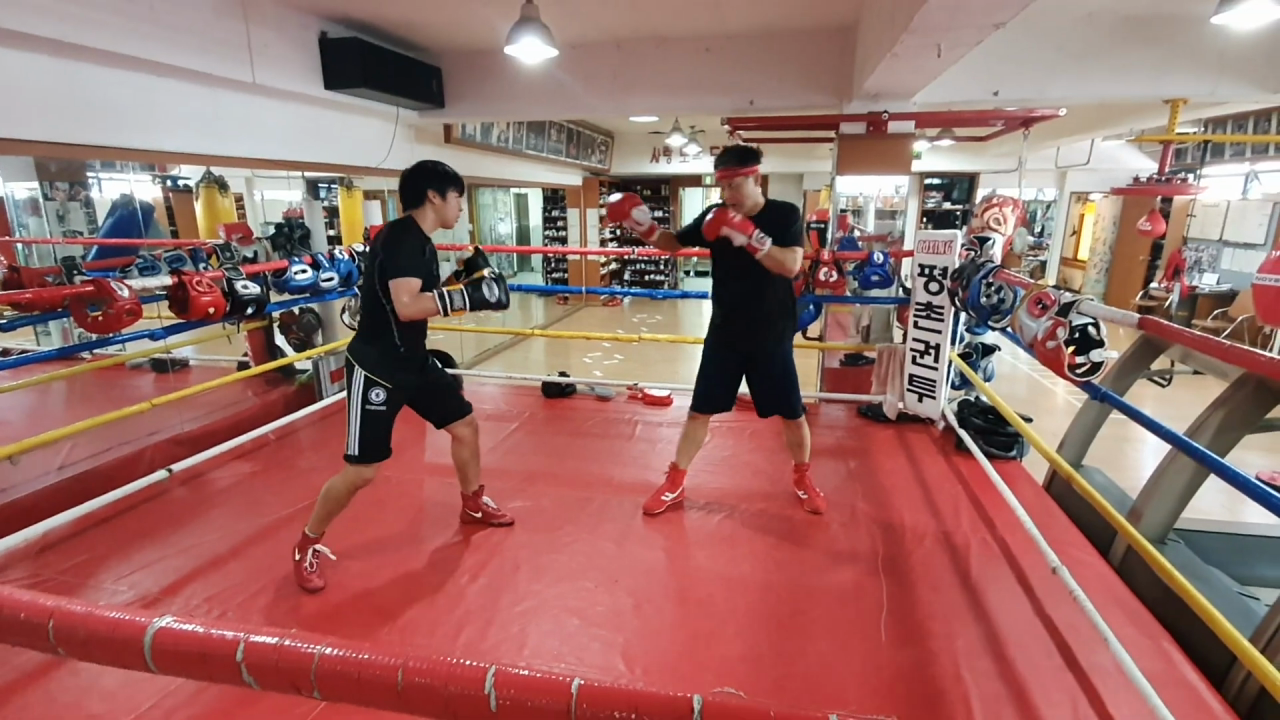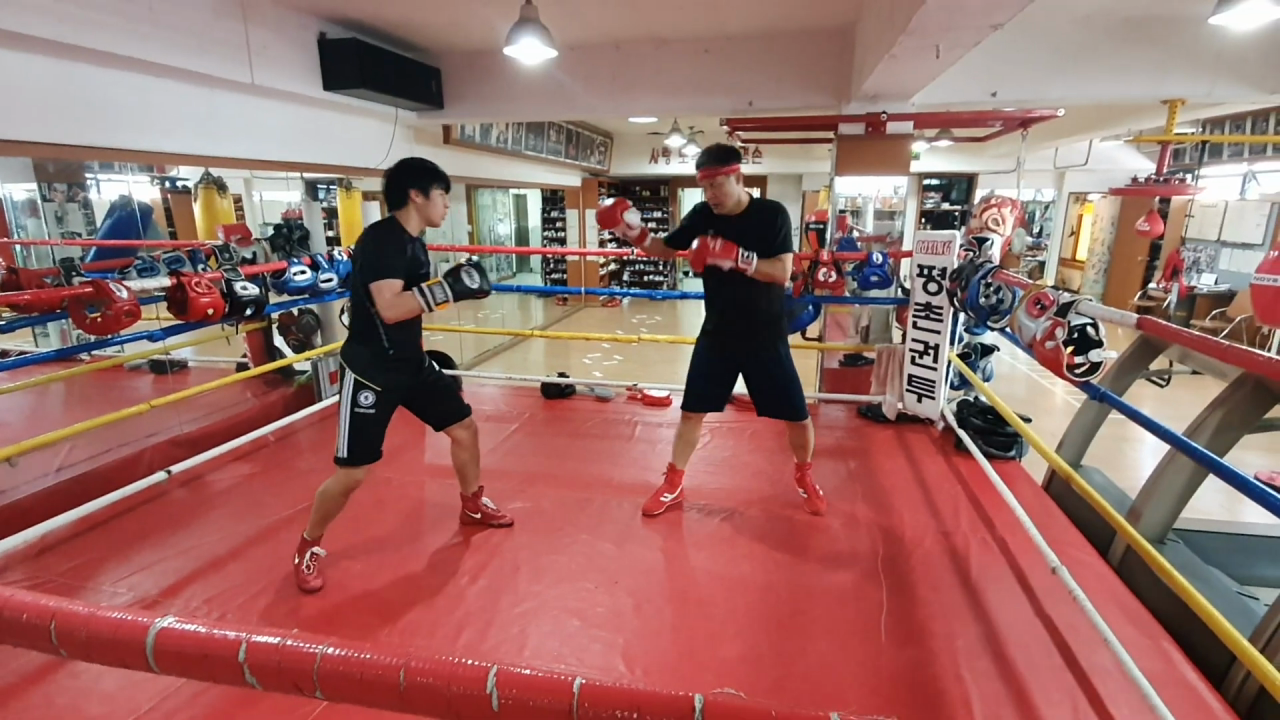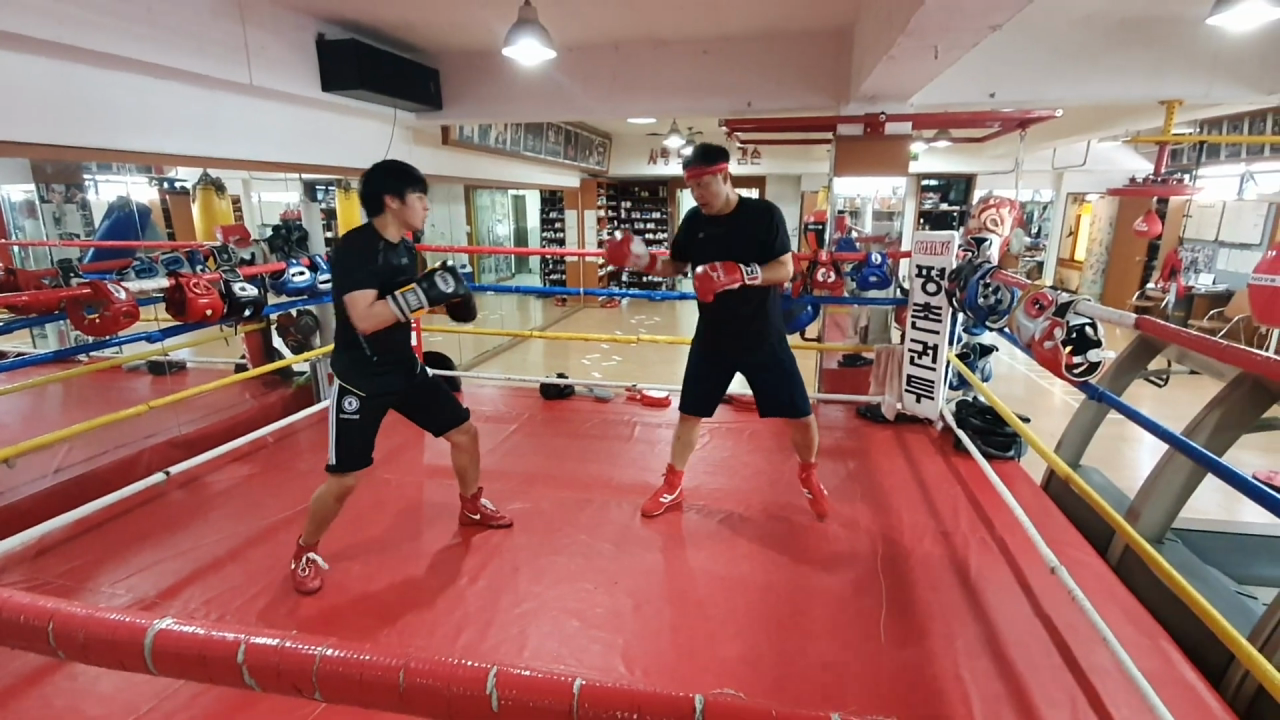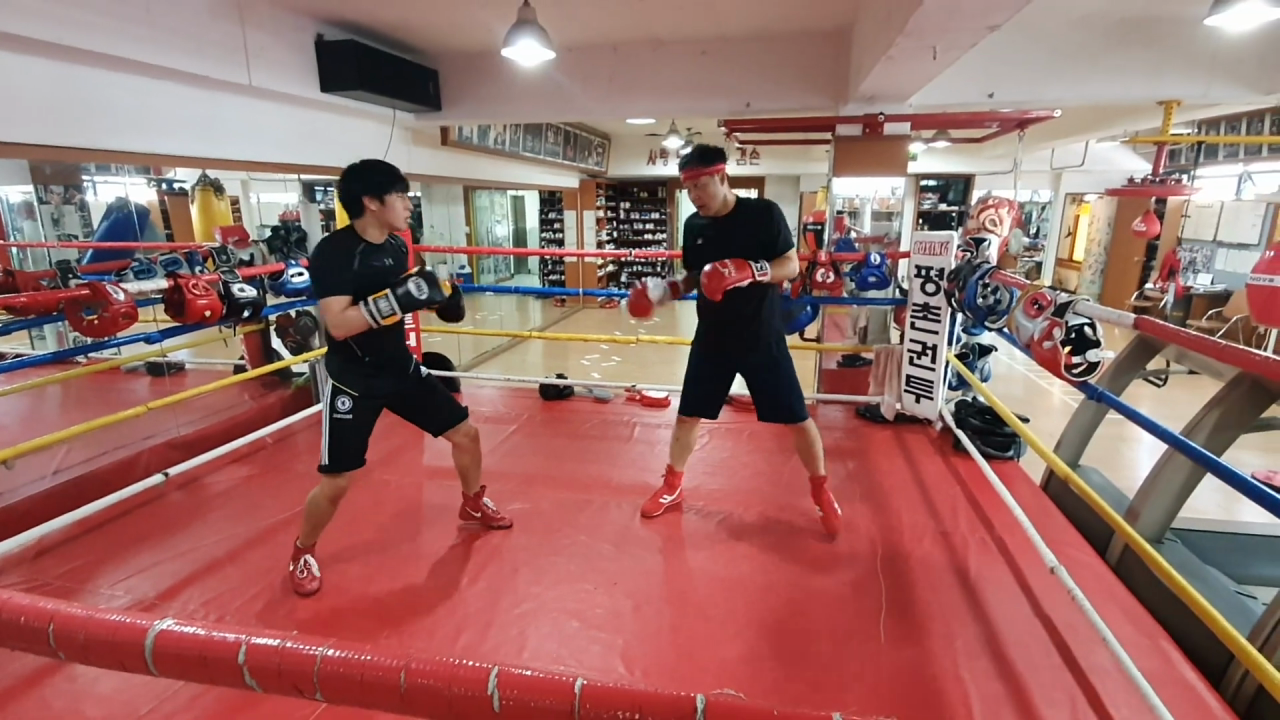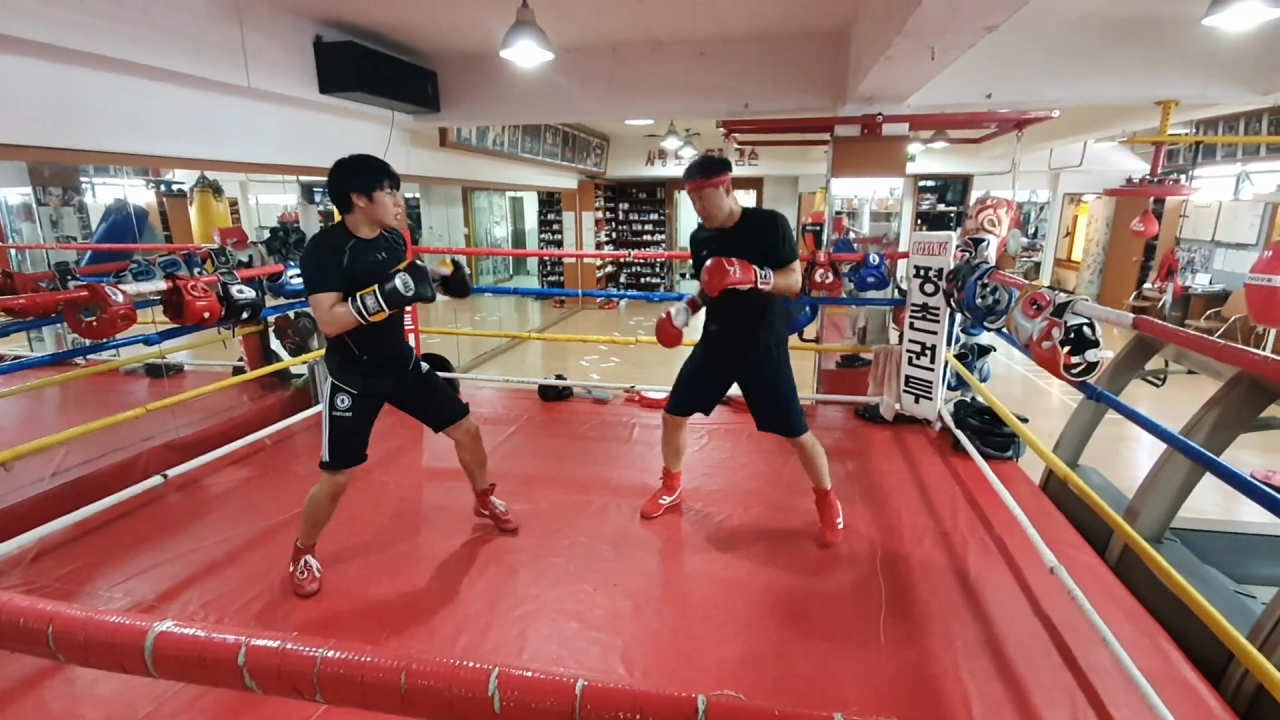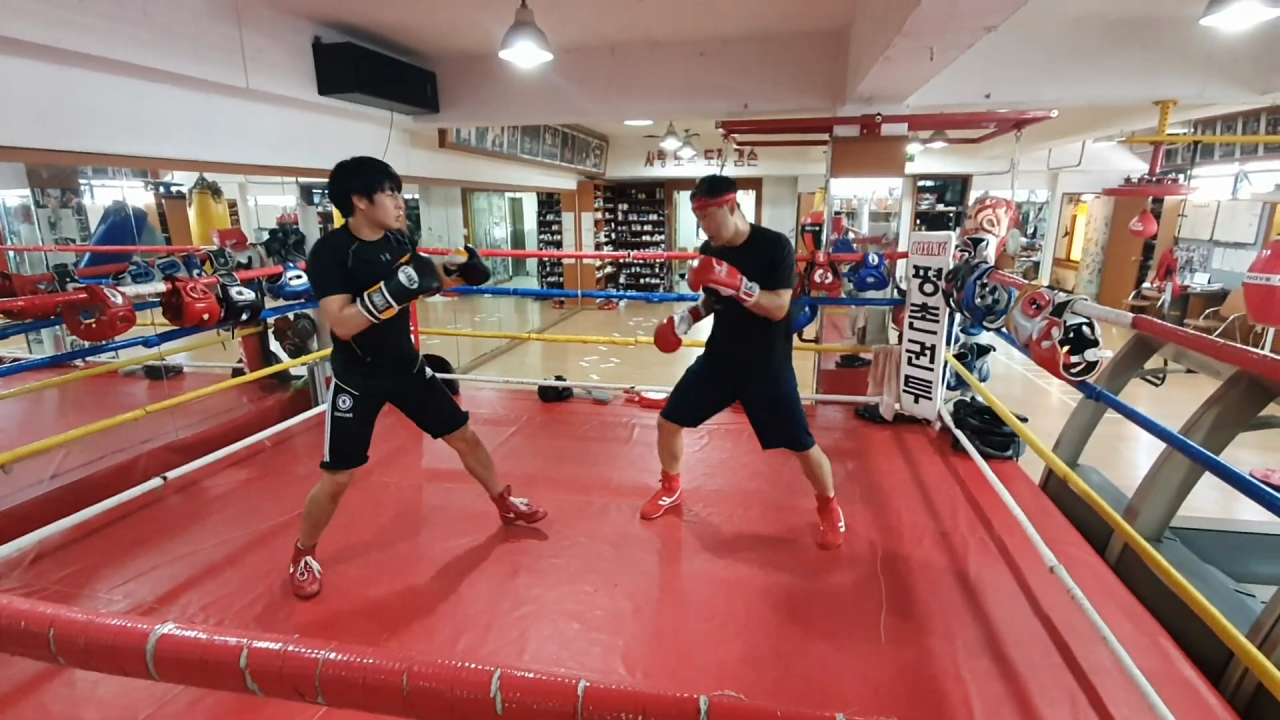
dt=0.1s
person 1, frame 1
left shoulder: (419, 240)
right shoulder: (401, 237)
right elbow: (408, 306)
left wrist: (467, 276)
right wrist: (470, 295)
left hip: (414, 361)
right hip: (375, 368)
left knee: (466, 425)
right knee: (361, 471)
left ankle: (472, 503)
right ankle: (309, 544)
person 1, frame 2
left shoulder: (415, 242)
right shoulder: (378, 239)
right elbow: (390, 309)
left wrist: (456, 282)
right wrist: (451, 285)
left hip: (412, 362)
right hip: (370, 371)
left knee: (466, 428)
right knee: (352, 474)
left ankle: (472, 505)
right ankle: (309, 547)
person 1, frame 3
left shoulder: (404, 247)
right shoulder: (353, 248)
right elbow: (365, 319)
left wrist: (443, 293)
right wrist: (427, 292)
left hip: (404, 367)
right hip: (359, 378)
left knee: (465, 432)
right knee: (344, 481)
left ankle: (471, 506)
right ankle: (305, 551)
person 1, frame 4
left shoulder: (397, 246)
right shoulder: (332, 252)
right elbow: (339, 324)
left wrist: (434, 291)
right wrist: (399, 297)
left hip: (402, 367)
right hip: (352, 380)
left knee: (465, 433)
right knee: (336, 482)
left ankle: (474, 503)
right ankle: (302, 554)
person 1, frame 5
left shoulder: (394, 240)
right shoulder: (323, 249)
right elbow: (329, 322)
left wrist: (438, 275)
right wrist: (387, 293)
left hip: (402, 363)
right hip: (352, 377)
left knee: (466, 429)
right knee: (336, 479)
left ankle: (485, 500)
right ankle: (302, 554)
person 1, frame 6
left shoulder: (399, 241)
right shoulder: (328, 252)
left elbow: (422, 287)
right elbow: (342, 325)
left wrist: (450, 267)
right wrist: (393, 289)
left hip: (406, 366)
right hip: (356, 377)
left knee: (464, 436)
right knee: (338, 478)
left ankle: (506, 502)
right ankle: (303, 555)
person 2, frame 1
left shoulder: (786, 215)
right shoulder: (715, 215)
left elbow: (791, 266)
right elbow: (673, 242)
left wrist: (748, 236)
right wrist: (643, 227)
left hip: (772, 336)
right hip: (725, 334)
left knee: (793, 415)
right knee: (700, 412)
left ankle: (802, 478)
right ankle: (674, 483)
person 2, frame 2
left shoulder: (772, 214)
right shoulder: (701, 216)
left elbow: (783, 270)
right elbow: (663, 248)
left wrist: (733, 256)
right wrist: (635, 231)
left hip: (767, 337)
right hip: (717, 335)
left knee: (798, 417)
right knee: (693, 411)
left ankle: (804, 476)
right ankle: (673, 485)
person 2, frame 3
left shoulder: (765, 214)
right shoulder: (696, 219)
left elbow: (785, 270)
right elbow: (674, 265)
left wrist: (739, 274)
right wrist: (642, 258)
left hip: (763, 337)
right hip: (712, 336)
left knee: (801, 416)
right knee: (689, 413)
left ankle: (808, 476)
right ankle: (673, 485)
person 2, frame 4
left shoulder: (764, 213)
right shoulder: (693, 224)
left elbow: (791, 267)
left wrist: (749, 271)
right wrist: (664, 288)
left hip: (762, 338)
right hip: (712, 338)
left knee: (797, 418)
right knee: (688, 416)
left ankle: (821, 489)
right ankle: (672, 487)
person 2, frame 5
left shoulder: (770, 225)
right shoulder: (701, 236)
left elbow: (793, 281)
left wrist: (750, 275)
right wrist: (687, 308)
left hip: (764, 347)
right hip: (714, 345)
left knee: (797, 433)
right knee: (673, 415)
left ankle: (827, 501)
right ankle: (671, 486)
person 2, frame 6
left shoulder: (775, 246)
right shoulder: (710, 250)
left elbow: (778, 309)
left wrist: (734, 283)
right wrist: (690, 314)
left hip: (766, 363)
right hip: (719, 355)
left knee: (802, 445)
right knee: (669, 421)
left ankle: (829, 507)
right ankle: (670, 488)
